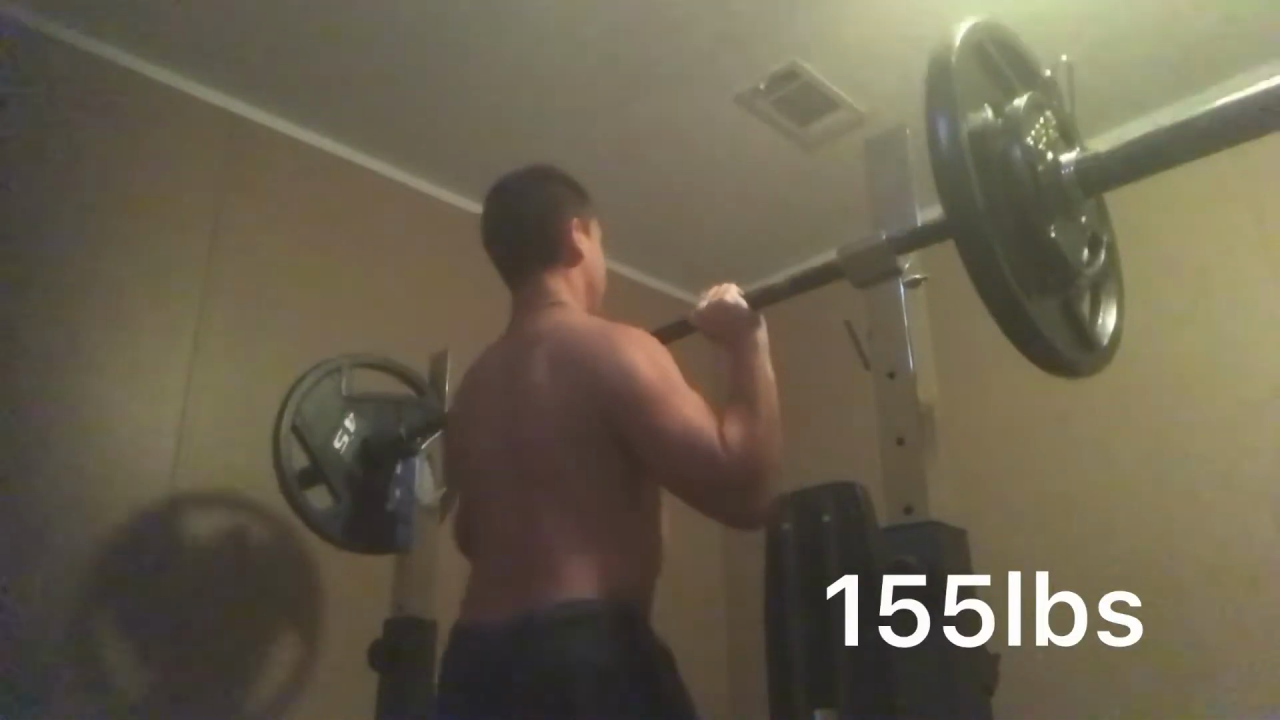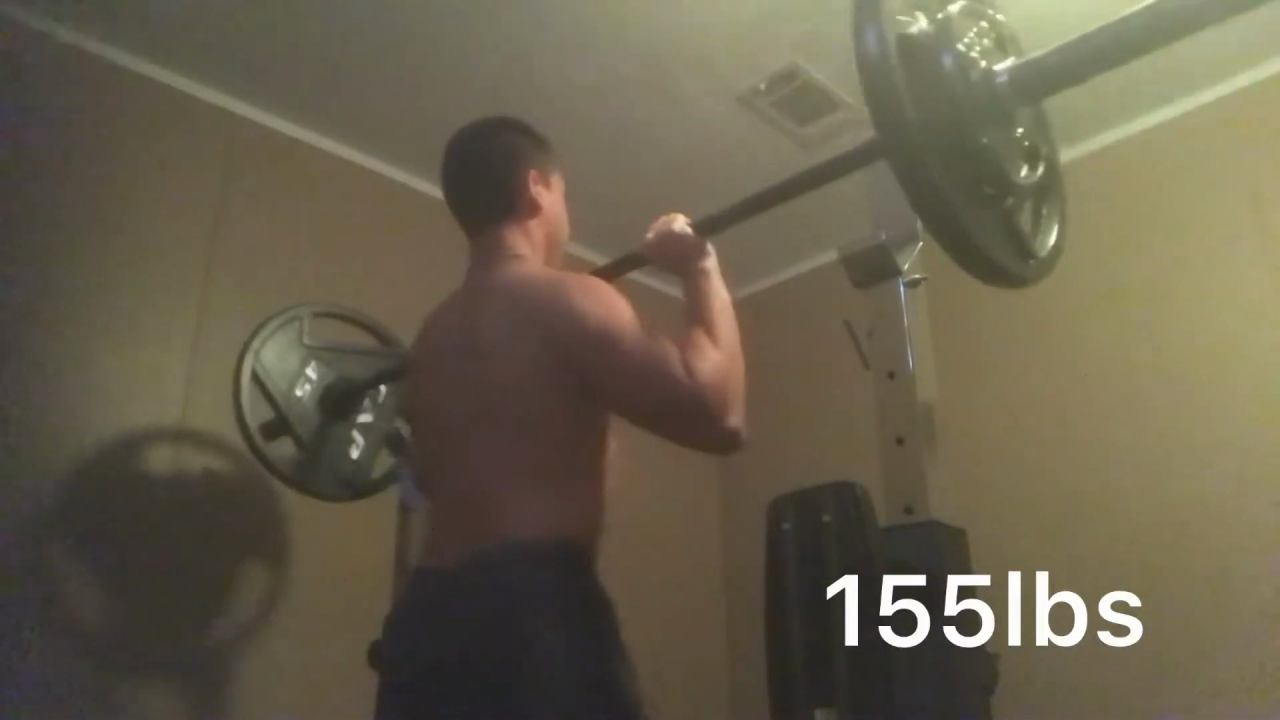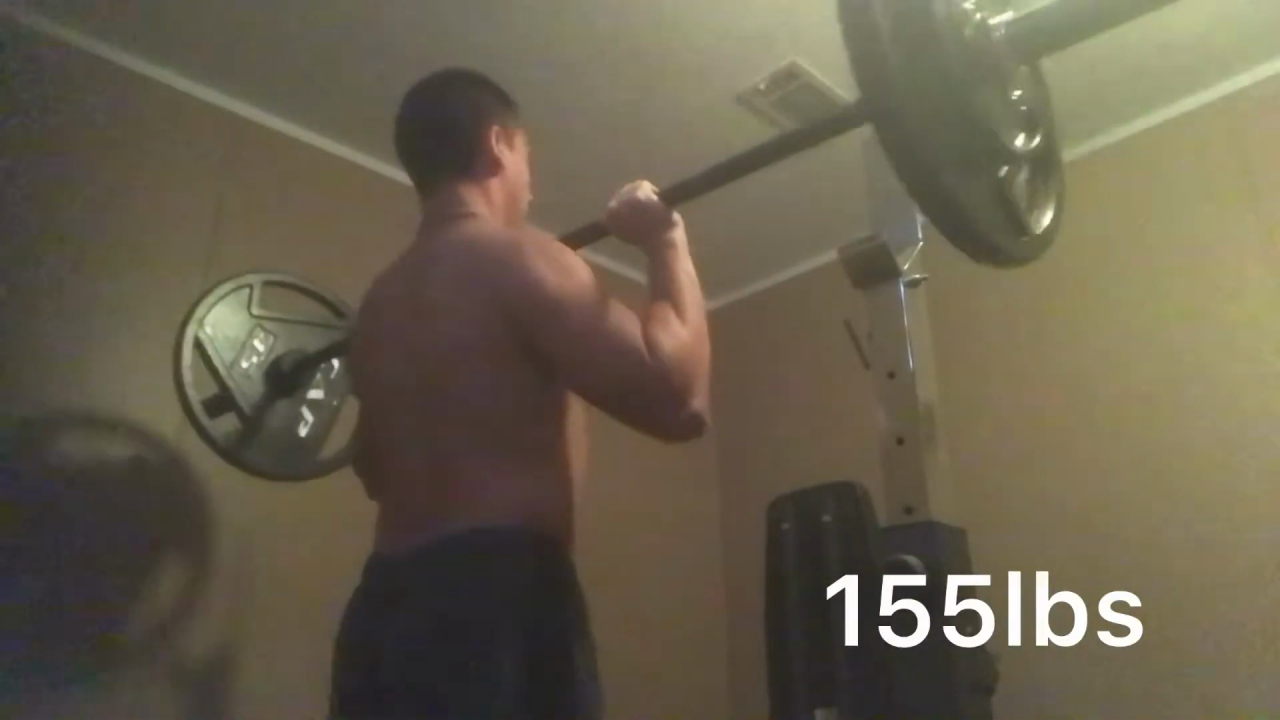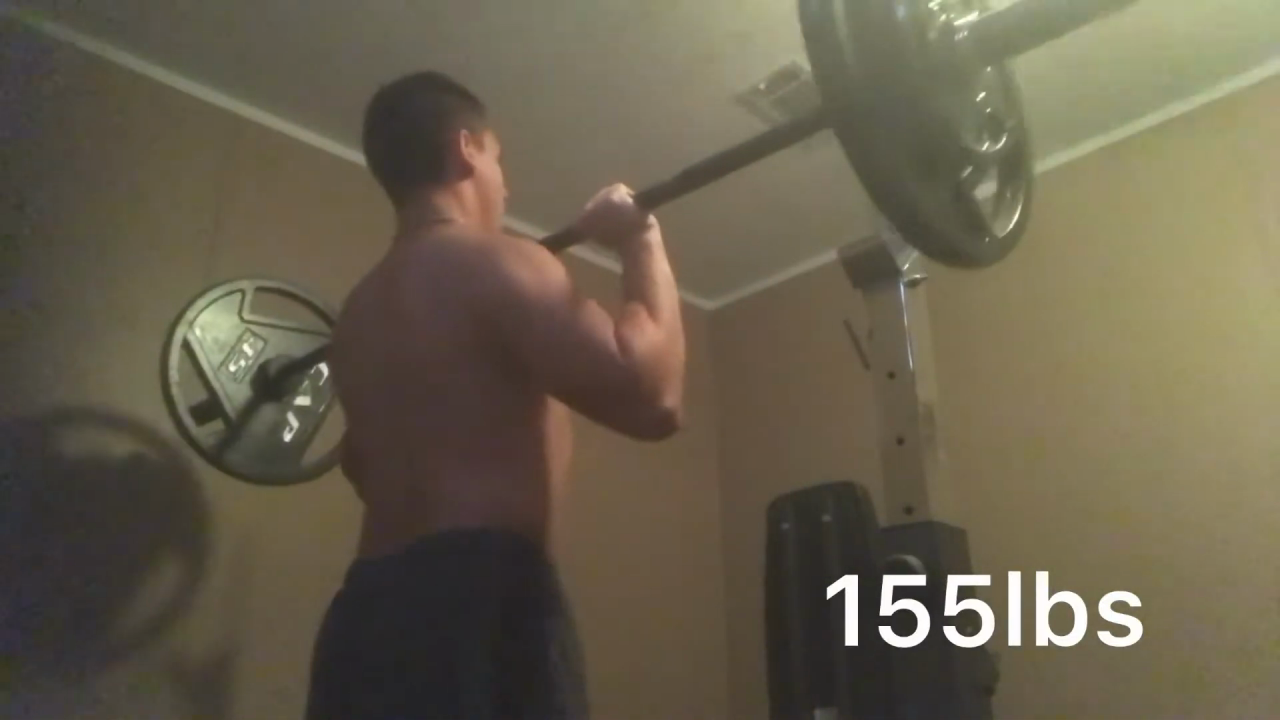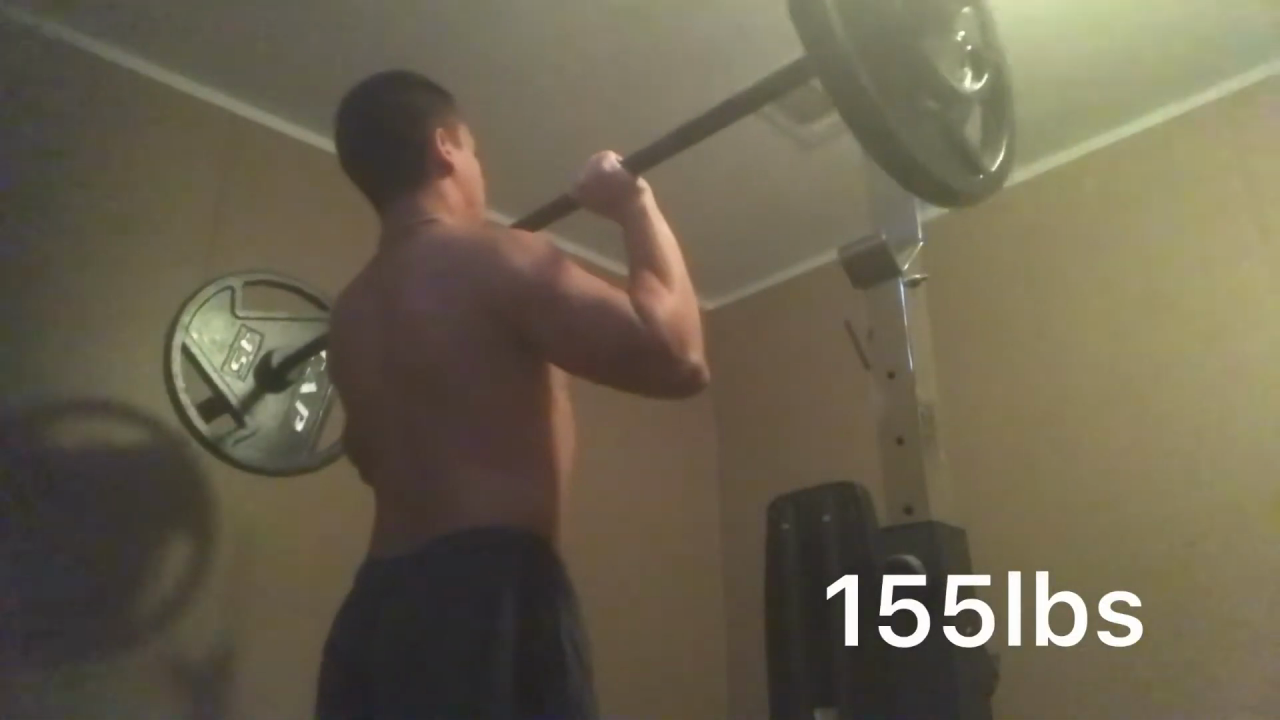
dt=0.7s
person 1, frame 1
left shoulder: (474, 385)
right shoulder: (609, 350)
right elbow: (743, 493)
right wrist: (747, 340)
left hip: (477, 664)
right hip: (583, 658)
person 1, frame 2
left shoulder: (435, 334)
right shoulder: (565, 300)
right elbow: (717, 415)
right wrist: (700, 270)
left hip: (430, 613)
right hip: (529, 608)
person 1, frame 3
left shoulder: (379, 301)
right shoulder: (518, 259)
right elbow: (678, 400)
right wrist: (666, 241)
left hip: (388, 607)
right hip: (491, 600)
person 1, frame 4
left shoulder: (360, 308)
right shoulder: (495, 263)
right elbow: (649, 399)
right wrist: (641, 242)
left hip: (370, 608)
right hip: (474, 604)
person 1, frame 5
left shoulder: (352, 310)
right shoulder: (491, 260)
right elbow: (676, 358)
right wrist: (637, 208)
left hip: (378, 613)
right hip: (484, 603)
